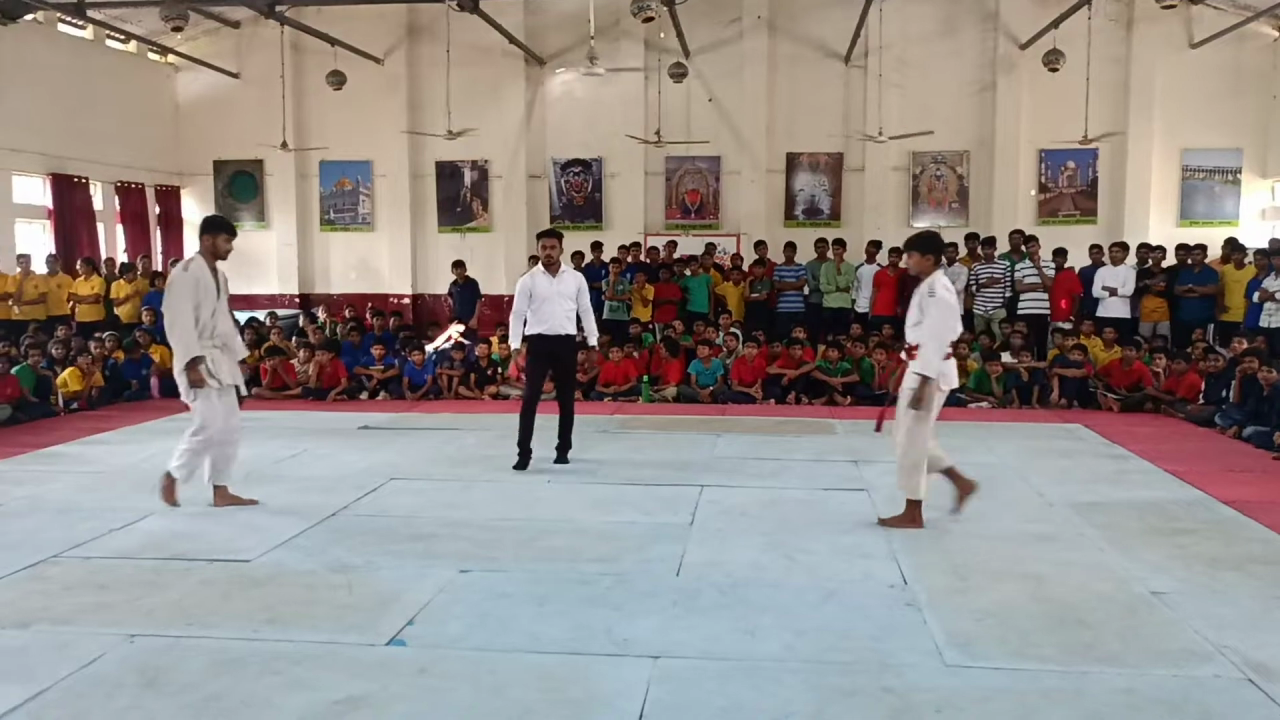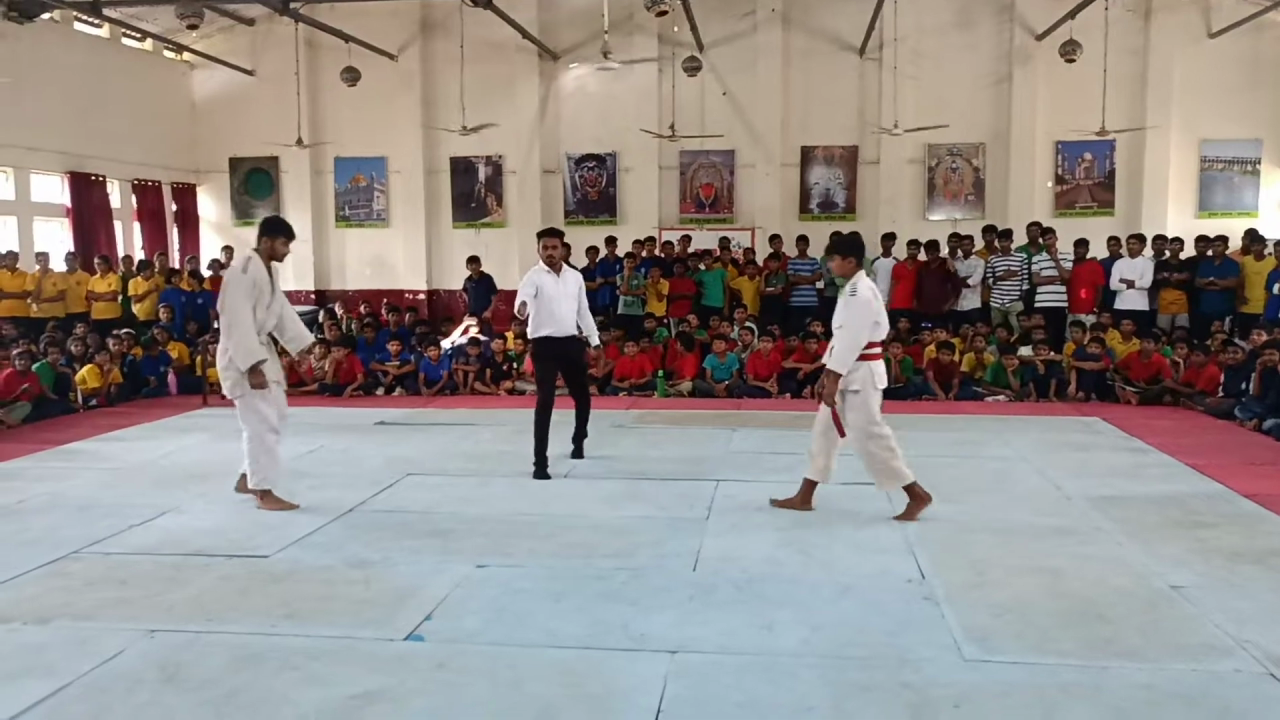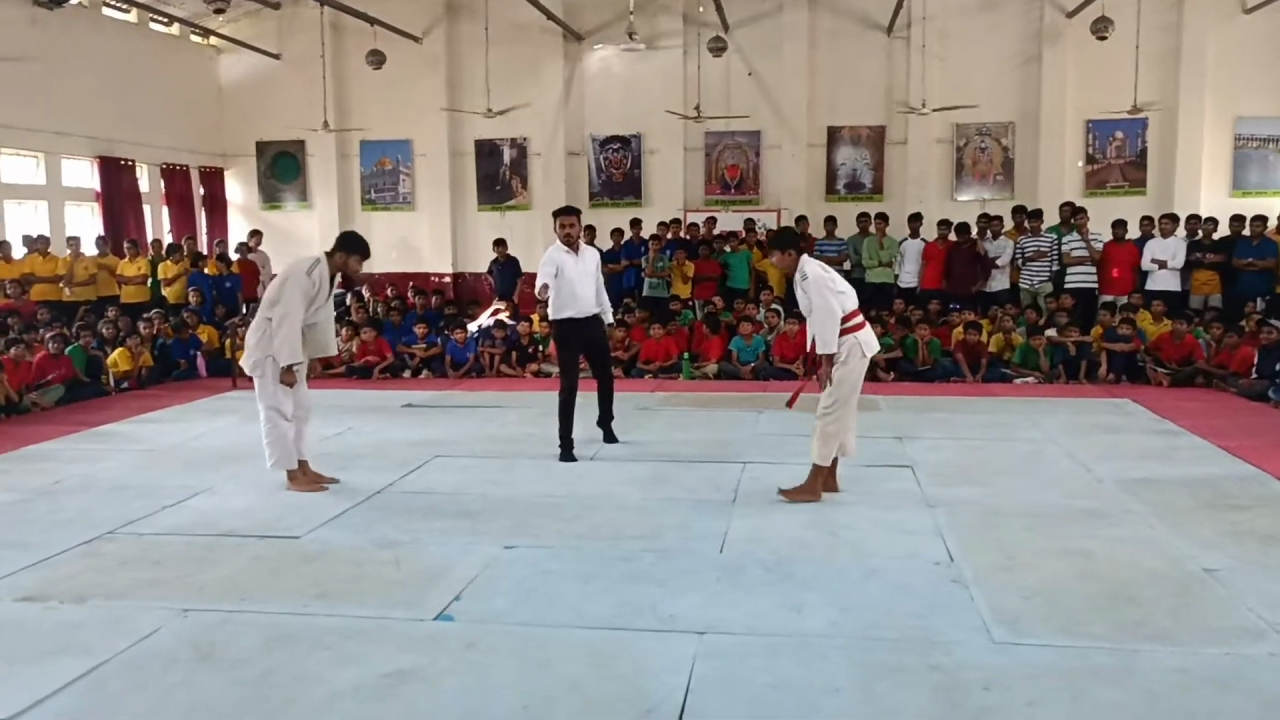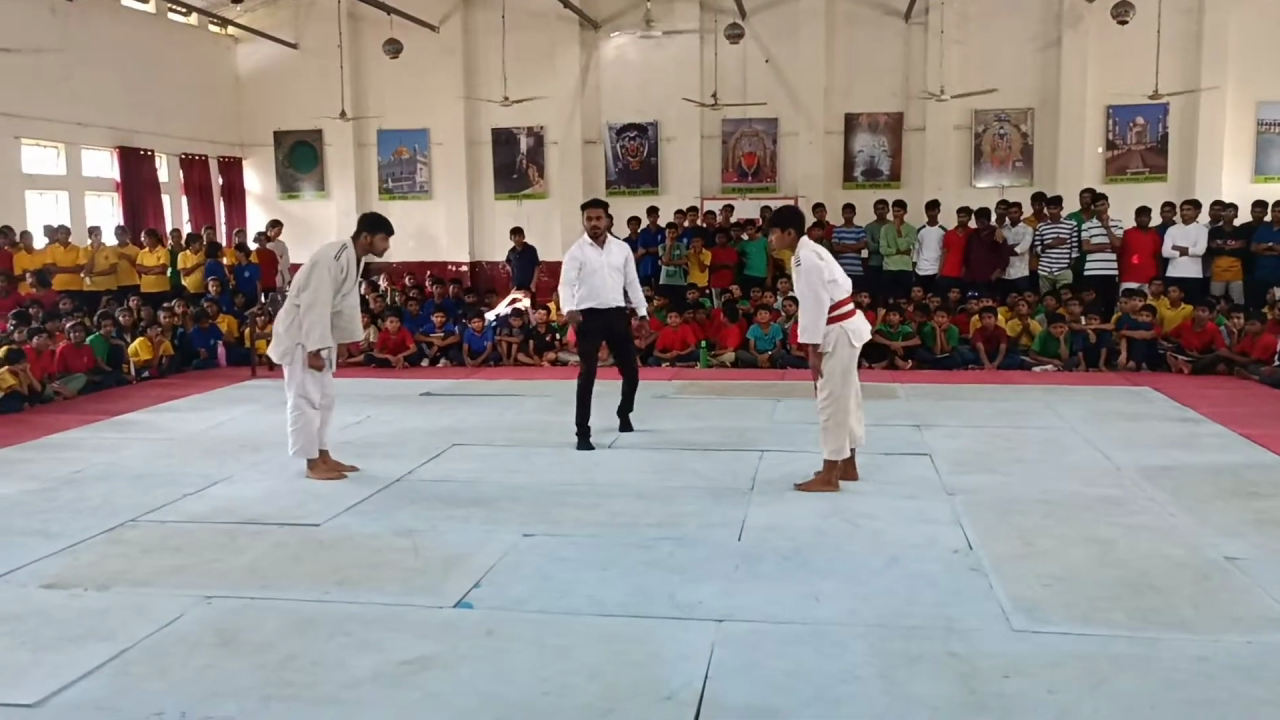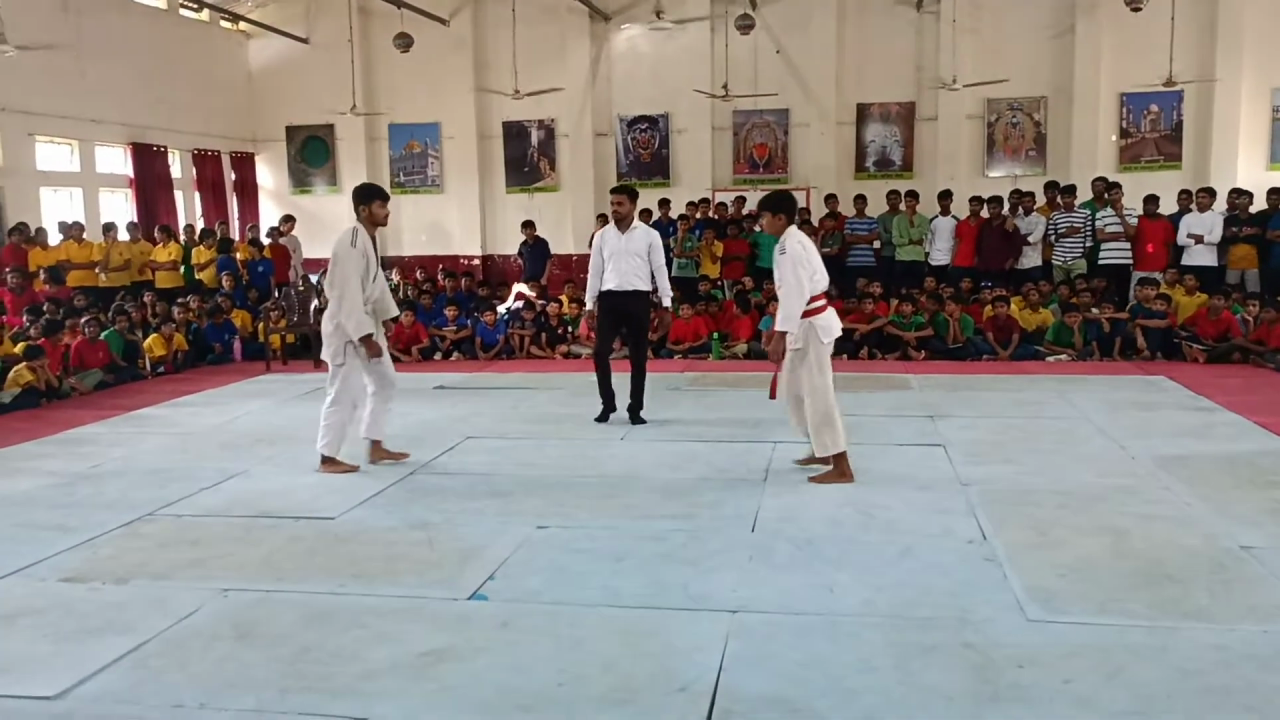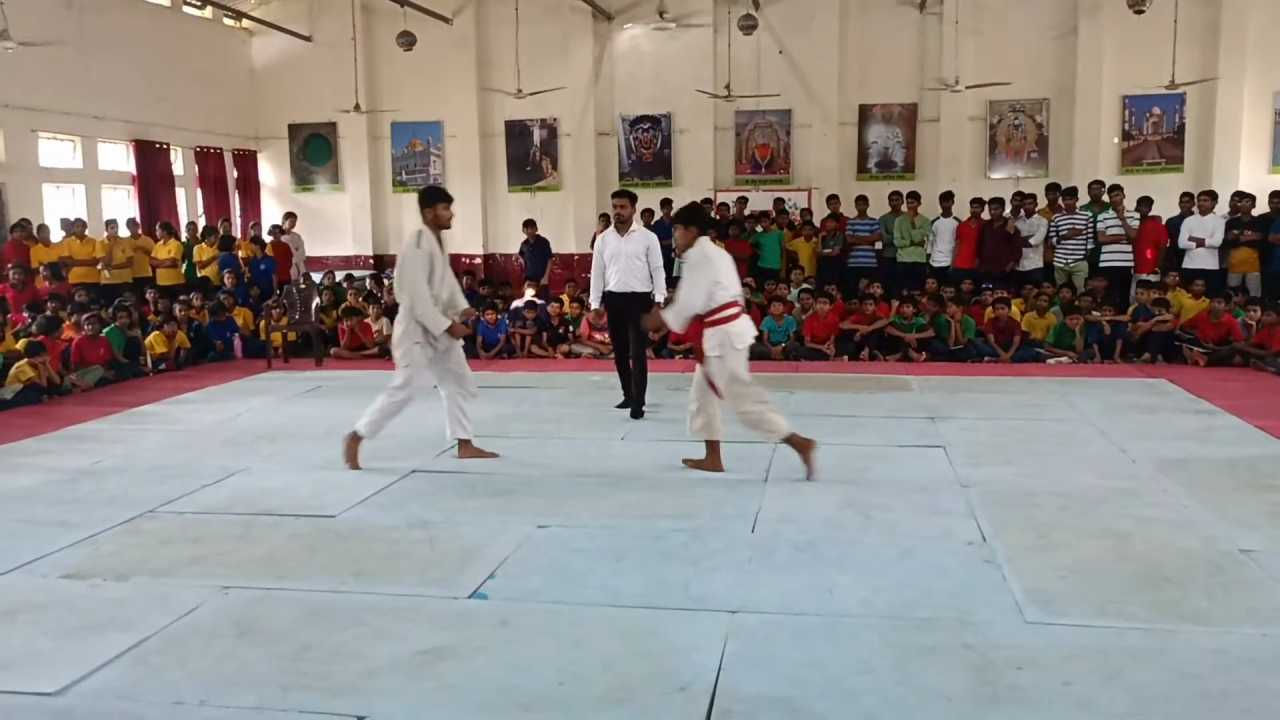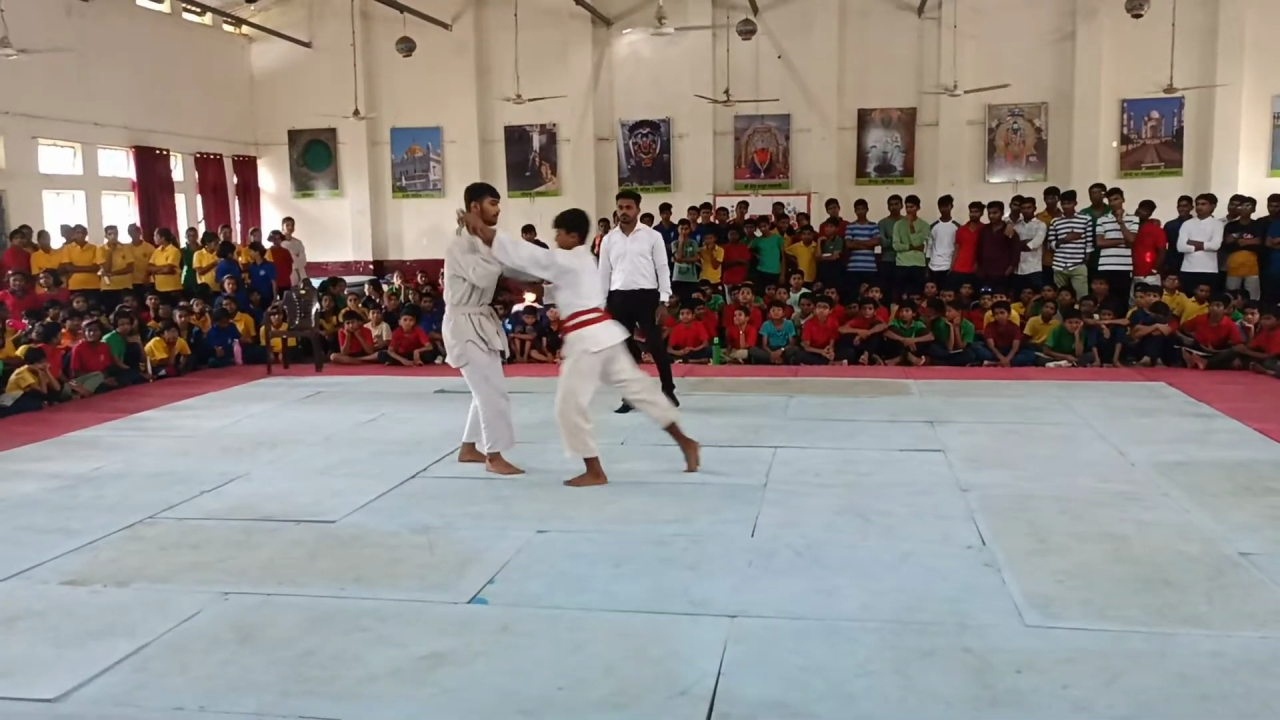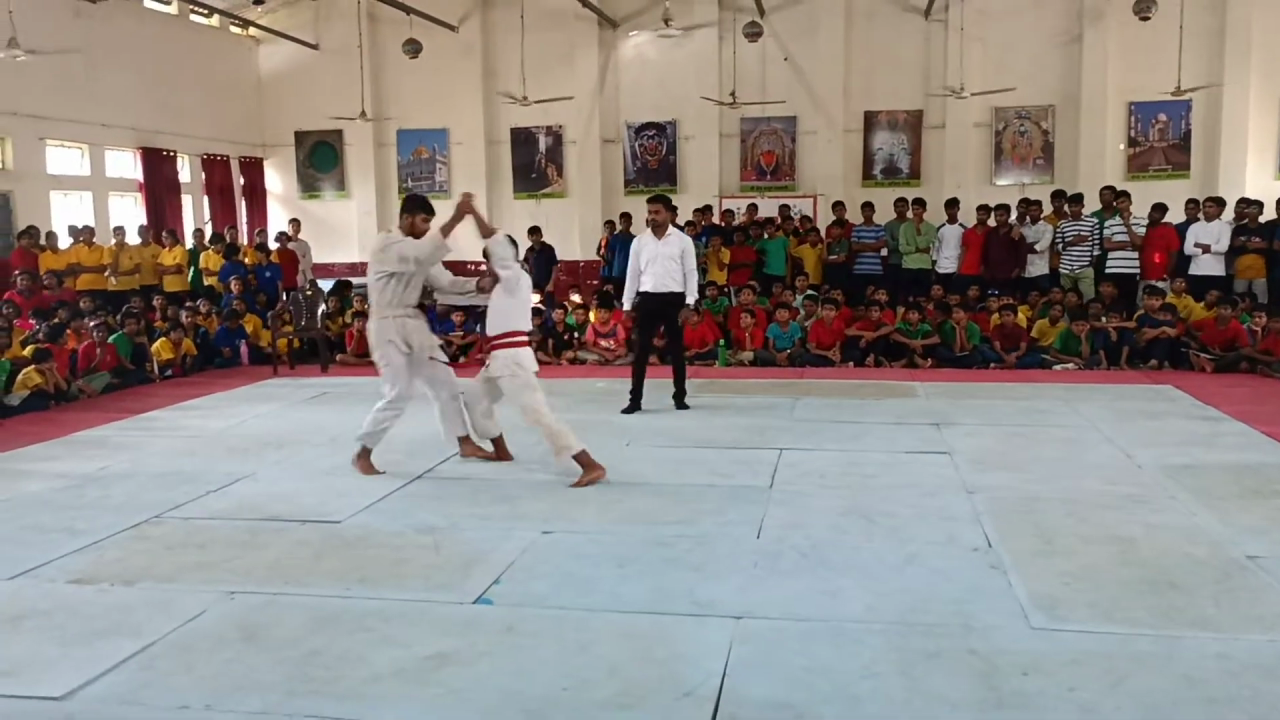
dt=0.4s
person 1, frame 1
left shoulder: (936, 290)
right shoulder: (930, 286)
left elbow: (936, 339)
left wrist: (923, 383)
right wrist: (913, 371)
left hip: (929, 372)
right hip: (923, 369)
left knee: (911, 439)
right knee: (915, 437)
left ankle: (912, 512)
right ankle: (960, 482)
person 1, frame 2
left shoulder: (859, 292)
right shoulder: (856, 288)
left elbow: (852, 339)
left wrist: (832, 377)
right wrist: (828, 372)
left hip: (860, 373)
right hip: (850, 372)
left knee: (871, 436)
right knee: (824, 432)
left ankle: (916, 494)
right ankle: (804, 498)
person 1, frame 3
left shoulder: (810, 273)
right shoulder: (805, 272)
left elbow: (828, 317)
right elbow: (817, 318)
left wrist: (826, 362)
right wrist: (820, 357)
left hip: (851, 343)
right hip: (845, 342)
left knee: (831, 411)
right knee: (837, 411)
left ankle: (814, 483)
right ankle: (829, 478)
person 1, frame 4
left shoulder: (805, 259)
right shoulder: (809, 252)
left elbow: (815, 307)
left wrist: (813, 350)
right wrist: (814, 346)
left hip: (840, 331)
right hip: (844, 327)
left knee: (833, 400)
right knee: (844, 397)
left ankle: (829, 475)
right ankle: (847, 465)
person 1, frame 5
left shoulder: (790, 247)
right shoulder: (795, 241)
left elbow: (795, 295)
left wrist: (779, 337)
right wrist: (778, 330)
left hip: (810, 326)
right hip: (812, 322)
left knee: (818, 395)
right knee: (793, 389)
left ankle: (841, 467)
right ankle: (822, 451)
person 1, frame 6
left shoulder: (696, 256)
right shoulder: (717, 253)
left elbow: (690, 301)
left wrist: (662, 319)
left hip: (723, 333)
right hip: (731, 326)
left knee: (744, 399)
right knee: (702, 393)
left ankle: (799, 444)
right ankle: (713, 457)
person 1, frame 7
left shoulder: (564, 260)
right shoulder: (584, 259)
left elbow: (524, 255)
left wrist: (482, 229)
left hip: (585, 338)
right hip: (603, 333)
left knee: (570, 406)
right knee: (638, 388)
left ankle: (594, 472)
right ankle: (684, 440)
person 1, frame 8
left shoulder: (516, 278)
right shoulder: (509, 285)
left elbow: (501, 252)
left wrist: (475, 214)
left hip: (512, 358)
right hip: (504, 358)
left knee: (537, 414)
right knee: (478, 401)
left ankle: (592, 466)
right ankle: (501, 451)
person 2, frame 1
left shoulder: (217, 274)
right shoulder: (186, 274)
right elbow: (179, 324)
left wrist: (237, 358)
right wrist: (192, 365)
left hip: (220, 360)
right hip: (198, 361)
left knee: (228, 428)
right knee: (210, 428)
left ankle: (220, 491)
right ankle: (172, 477)
person 2, frame 2
left shoulder: (268, 271)
right shoulder: (242, 273)
left elbow: (282, 311)
right elbow: (238, 324)
left wrist: (301, 346)
right wrist: (253, 367)
left hip: (261, 351)
right hip: (241, 357)
left knee: (275, 416)
right knee: (262, 425)
left ankle: (247, 480)
right ankle: (264, 493)
person 2, frame 3
left shoulder: (328, 275)
right shoulder: (304, 274)
left elbow: (321, 318)
right elbow: (287, 321)
left wrist: (315, 355)
right wrist: (288, 366)
left hip: (291, 341)
right hip: (270, 341)
left knee: (300, 408)
right knee: (278, 410)
left ankle: (303, 468)
right ankle: (292, 475)
person 2, frame 4
left shoulder: (354, 259)
right shoulder: (332, 258)
left elbow: (347, 304)
right elbow: (315, 306)
left wrist: (342, 342)
right wrist: (314, 350)
left hip: (317, 328)
right hip: (298, 329)
left knee: (324, 397)
right knee: (305, 397)
left ankle: (323, 457)
right ankle: (313, 463)
person 2, frame 5
left shoulder: (369, 240)
right shoulder: (350, 245)
right elbow: (347, 296)
left wrist: (386, 318)
right wrist: (366, 338)
left hip: (366, 323)
right hip: (346, 328)
left knee: (384, 383)
right knee: (343, 394)
left ankle: (376, 447)
right ankle: (328, 458)
person 2, frame 6
left shoulder: (436, 241)
right shoulder: (417, 247)
right elbow: (417, 299)
left wrist: (461, 310)
right wrist: (449, 327)
left hip: (438, 327)
right hip: (416, 330)
left knee: (461, 384)
right knee: (401, 391)
left ankle: (465, 445)
right ankle: (355, 438)
person 2, frame 7
left shoulder: (483, 240)
right shoulder: (463, 242)
left elbow: (503, 271)
right elbow: (484, 277)
left hip: (482, 322)
right hip: (464, 323)
left knee: (487, 391)
right knee: (492, 391)
left ankle: (469, 448)
right ankle: (494, 456)
person 2, frame 8
left shoulder: (424, 249)
right shoulder: (387, 246)
left elbow: (445, 282)
right elbow: (422, 253)
left wrist: (479, 284)
right wrist: (455, 219)
left hip: (413, 325)
right hip: (388, 327)
left knee: (446, 384)
right knee: (397, 396)
left ankle: (465, 443)
right ankle: (363, 452)
person 3, frame 1
left shoulder: (576, 279)
right shoulder: (528, 280)
left elbow: (585, 311)
right elbow: (518, 313)
left wrist: (592, 342)
right wrist: (515, 345)
left hip: (566, 343)
right hip: (538, 342)
left knee: (566, 400)
right knee: (530, 397)
left ankle: (563, 449)
right ankle: (523, 451)
person 3, frame 2
left shoulder: (575, 277)
right shoulder: (533, 277)
left elbow: (583, 311)
right elbow: (523, 299)
left wrist: (595, 342)
right wrist: (522, 308)
left hip: (571, 342)
right hip: (544, 344)
left knee: (582, 397)
right knee: (545, 402)
left ankle: (578, 441)
right ankle: (540, 462)
person 3, frame 3
left shoulder: (593, 255)
right shoulder: (552, 256)
right elbow: (544, 280)
left wrist: (608, 320)
right wrist: (543, 290)
left hip: (592, 323)
right hip: (566, 326)
left knee: (606, 376)
right knee: (569, 386)
left ankle: (605, 423)
right ankle: (566, 445)
person 3, frame 4
left shoulder: (622, 248)
right shoulder: (576, 251)
left elbow: (632, 282)
right elbow: (566, 284)
left wrist: (642, 314)
right wrist: (569, 309)
left hip: (617, 315)
right hip: (589, 317)
left knee: (630, 370)
right knee: (587, 375)
left ankle: (624, 413)
right ankle: (583, 433)
person 3, frame 5
left shoulder: (650, 235)
right shoulder: (602, 236)
left elbow: (660, 270)
right elbow: (594, 272)
left wrist: (666, 303)
right wrist: (590, 304)
left hip: (638, 299)
right hip: (609, 299)
left knee: (638, 358)
right knee: (600, 353)
left ankle: (635, 409)
right ankle: (608, 403)
person 3, frame 6
left shoulder: (647, 237)
right shoulder: (603, 239)
left elbow: (657, 270)
right elbow: (597, 273)
left wrist: (658, 301)
right wrist: (595, 305)
left hip: (638, 298)
right hip: (614, 299)
left knee: (638, 353)
right knee: (620, 352)
left ankle: (638, 402)
right ankle: (629, 394)
person 3, frame 7
left shoulder: (652, 236)
right shoulder: (609, 239)
left elbow: (663, 269)
right elbow: (604, 273)
left wrist: (663, 301)
left hip: (646, 296)
right hip: (619, 297)
left knee: (656, 345)
left ankle: (668, 390)
right ankle: (628, 399)
person 3, frame 8
left shoulder: (683, 240)
right shoulder: (639, 241)
left elbow: (691, 273)
right elbow: (633, 274)
left wrist: (689, 304)
right wrist: (627, 305)
left hip: (673, 299)
right hip: (647, 299)
left knee: (676, 349)
right knee: (641, 349)
left ankle: (679, 396)
right ankle: (635, 400)
